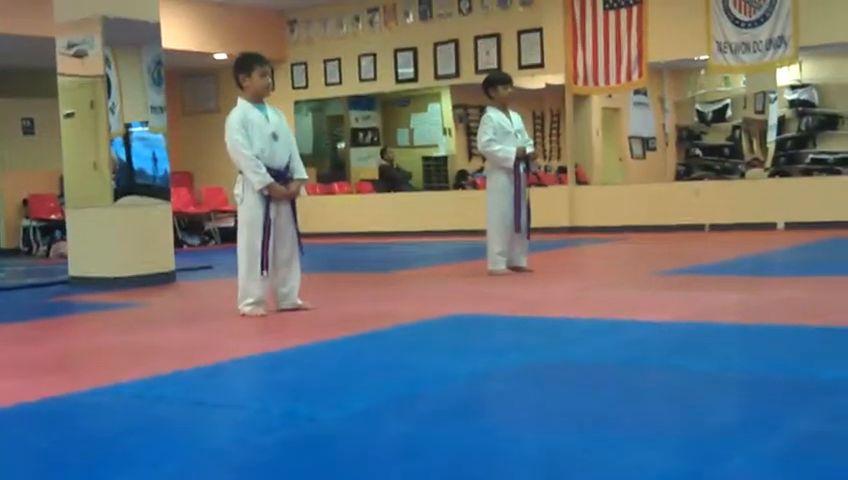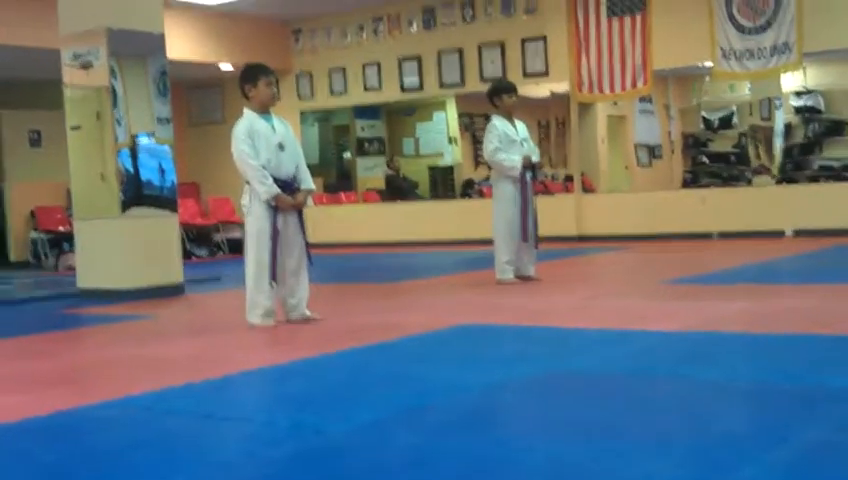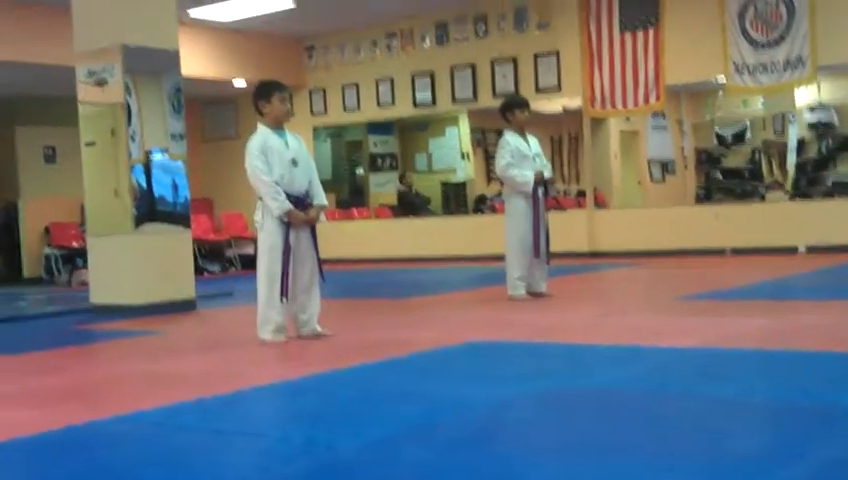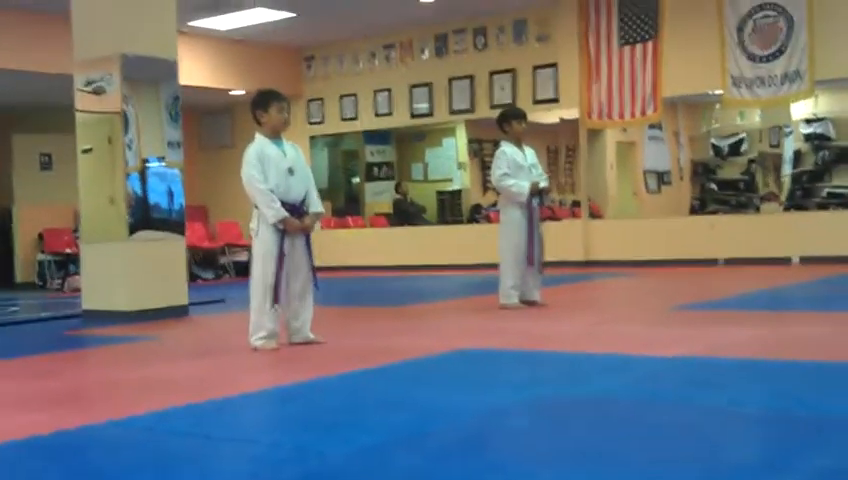
dt=0.1s
person 1, frame 1
left shoulder: (276, 114)
right shoulder: (238, 116)
left elbow: (291, 148)
right elbow: (243, 155)
left wrist: (297, 179)
right wrist: (269, 185)
left hip: (283, 187)
right hip: (255, 189)
left knee: (287, 244)
right knee: (253, 245)
left ankle: (288, 298)
right ankle: (251, 301)
person 1, frame 2
left shoulder: (283, 125)
right shoulder: (244, 127)
left elbow: (298, 158)
right elbow: (249, 166)
left wrist: (304, 189)
right wrist: (276, 195)
left hip: (291, 198)
right hip: (263, 200)
left knee: (295, 255)
right knee: (262, 256)
left ankle: (297, 309)
right ankle: (260, 313)
person 1, frame 3
left shoulder: (296, 140)
right shoulder: (258, 142)
left elbow: (311, 173)
right elbow: (262, 181)
left wrist: (317, 205)
right wrist: (288, 210)
left hip: (303, 213)
right hip: (275, 215)
left knee: (307, 270)
right knee: (273, 272)
left ankle: (307, 324)
right ankle: (271, 328)
person 1, frame 4
left shoulder: (294, 149)
right shoulder: (255, 151)
left elbow: (308, 182)
right elbow: (258, 189)
left wrist: (313, 213)
right wrist: (283, 218)
left hip: (299, 222)
right hip: (271, 223)
left knee: (301, 278)
right knee: (267, 279)
left ankle: (300, 331)
right ankle: (262, 335)
person 2, frame 1
left shoulder: (515, 117)
right shoulder: (489, 117)
left elbow: (526, 141)
right elbow: (485, 146)
left wrist: (529, 152)
right wrist: (512, 153)
left hip: (517, 172)
right hip: (500, 172)
left knee: (520, 217)
right knee: (500, 217)
left ankle: (517, 260)
right ankle: (497, 263)
person 2, frame 2
left shoulder: (521, 125)
right shoulder: (495, 126)
left elbow: (532, 149)
right elbow: (492, 155)
left wrist: (534, 161)
right wrist: (519, 162)
left hip: (524, 181)
right hip: (506, 181)
left knee: (527, 225)
right knee: (507, 226)
left ankle: (525, 269)
right ankle: (505, 272)
person 2, frame 3
left shoulder: (533, 141)
right shoulder: (507, 141)
left elbow: (544, 165)
right elbow: (504, 170)
left wrist: (546, 176)
right wrist: (531, 178)
left hip: (536, 196)
right hip: (518, 197)
left knee: (539, 241)
right knee: (519, 242)
left ankle: (536, 286)
right ankle: (516, 288)
person 2, frame 4
left shoulder: (530, 152)
right shoulder: (503, 152)
left elbow: (540, 175)
right elbow: (499, 180)
left wrist: (542, 186)
right wrist: (526, 188)
left hip: (531, 206)
right hip: (513, 207)
left knee: (532, 250)
right knee: (513, 251)
left ankle: (530, 294)
right ankle: (509, 297)
